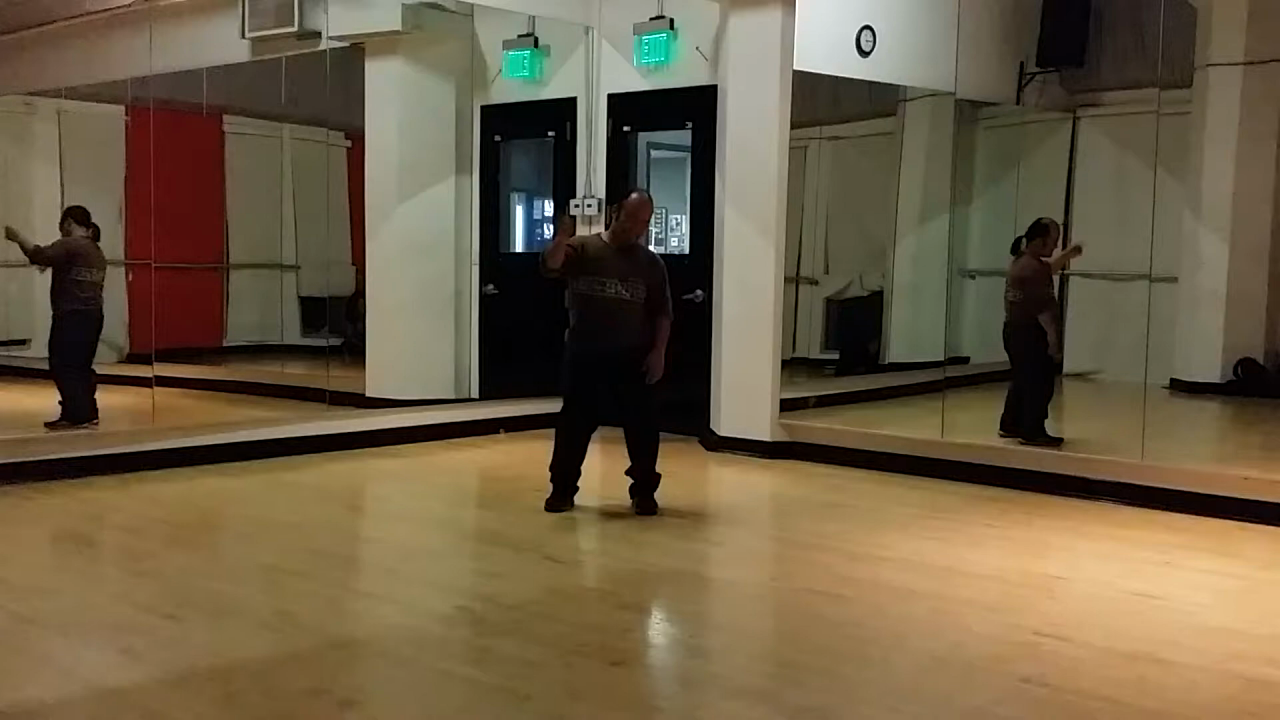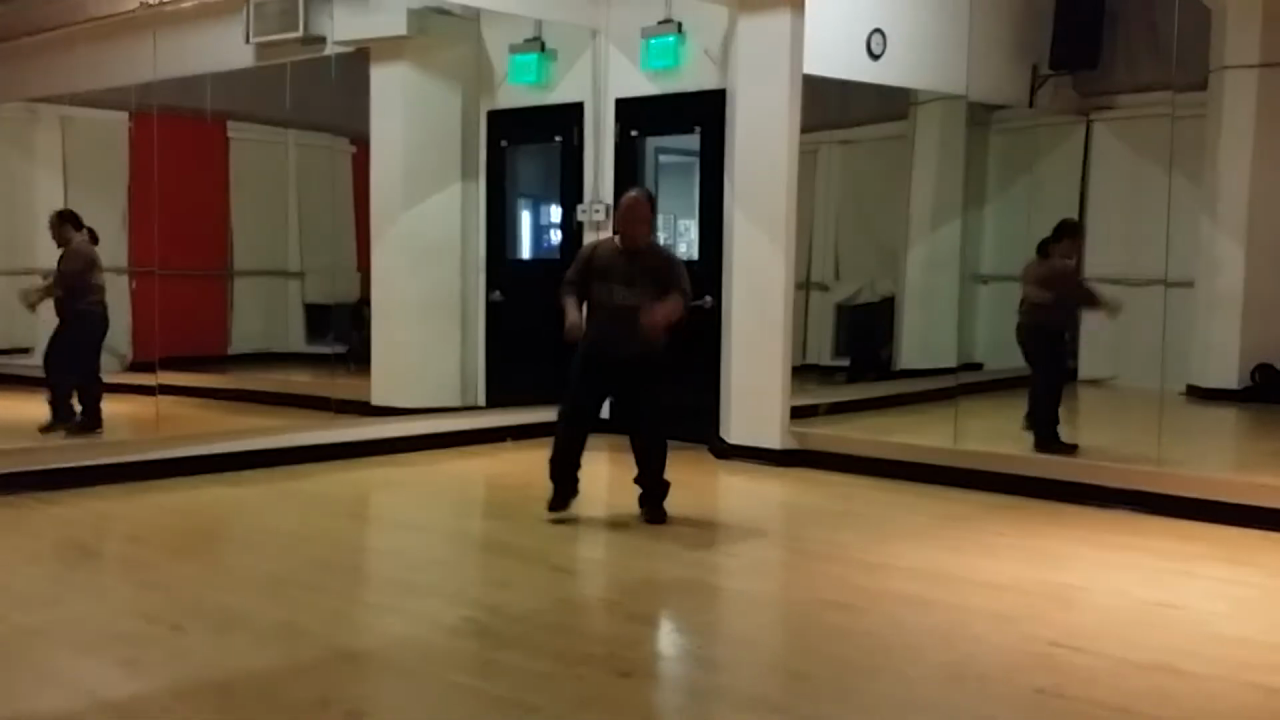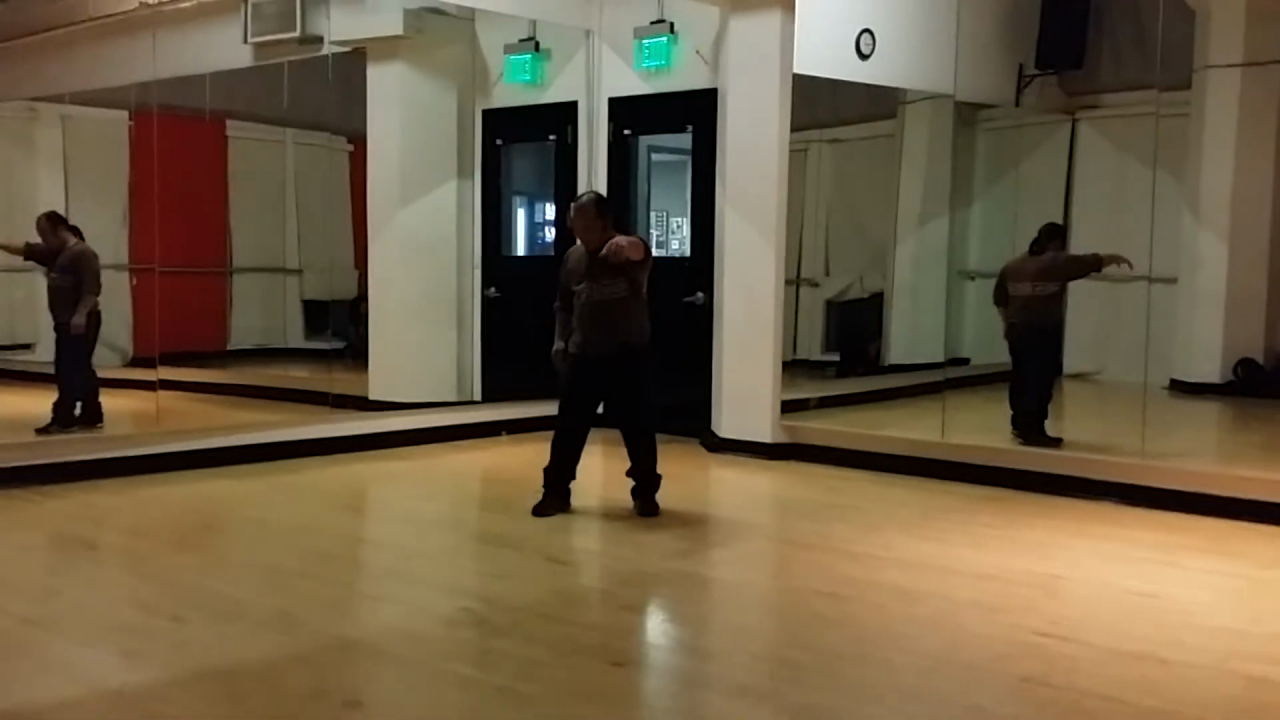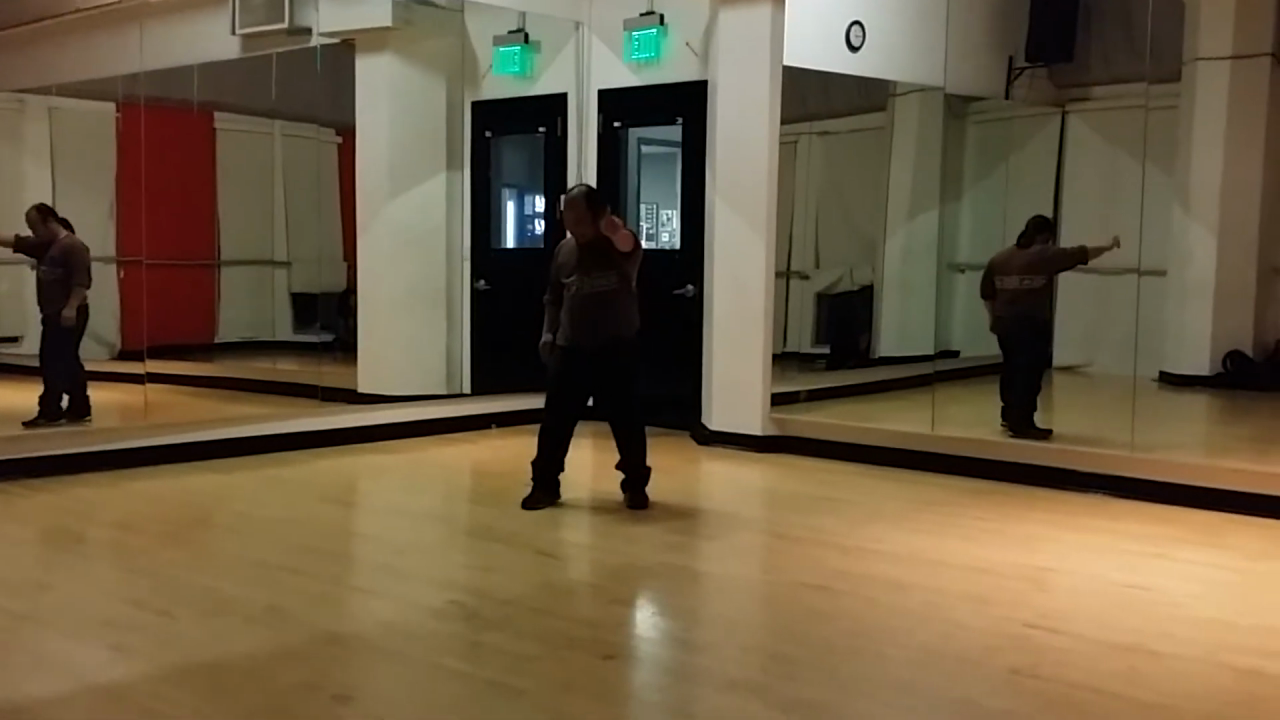
dt=0.7s
person 1, frame 1
left shoulder: (651, 263)
right shoulder: (582, 249)
left elbow: (662, 312)
right elbow: (549, 266)
left wrist: (659, 351)
right wrist: (562, 241)
left hip: (634, 358)
right hip: (585, 355)
left knee: (643, 425)
right knee: (574, 423)
left ankle: (644, 490)
right ankle: (562, 488)
person 1, frame 2
left shoulder: (664, 261)
right shoulder: (595, 253)
left elbow: (680, 297)
right elbow: (570, 288)
left wrist: (663, 311)
right wrist: (572, 314)
left hip: (642, 361)
right hip: (595, 355)
left knee: (648, 431)
right knee: (573, 418)
left ankle: (652, 499)
right ankle: (563, 486)
person 1, frame 3
left shoulder: (627, 256)
right shoulder: (572, 258)
left elbow: (639, 252)
right elbow: (564, 304)
left wrist: (623, 243)
right wrist: (560, 339)
left hip: (628, 356)
right hip: (583, 356)
left knee: (638, 427)
right knee: (569, 425)
left ankle: (645, 492)
right ankle: (556, 491)
person 1, frame 4
left shoulder: (618, 246)
right shoulder: (563, 250)
left elbow: (627, 243)
right elbow: (554, 297)
left wrist: (616, 231)
right wrist: (548, 333)
left hip: (616, 350)
right hip: (570, 349)
left knee: (626, 420)
right knee: (556, 418)
left ankle: (635, 485)
right ankle: (545, 485)
person 2, frame 1
left shoulder: (1023, 261)
right shoulder: (1032, 269)
left elbow: (1048, 269)
right elbow: (1041, 307)
left wrist: (1067, 255)
right wrist: (1052, 333)
left hip: (1015, 330)
right hip: (1030, 333)
left knee: (1022, 380)
right knee: (1038, 383)
left ankle: (1010, 425)
right ankle: (1033, 432)
person 2, frame 2
left shoulder: (1035, 265)
right shoulder: (1062, 269)
right elbow: (1084, 297)
right wrist: (1109, 305)
left hip: (1028, 330)
right hip: (1046, 335)
left knee: (1043, 381)
right knee: (1049, 384)
left ankle: (1035, 419)
right ankle: (1046, 439)
person 2, frame 3
left shoulder: (1012, 266)
right shoulder: (1059, 262)
left elbow: (1000, 299)
right elbow: (1094, 261)
left wrist: (1008, 324)
right wrist: (1118, 258)
left hip: (1017, 329)
right hip: (1044, 331)
left knee: (1021, 377)
right knee: (1040, 380)
left ankle: (1020, 424)
right ankle: (1032, 432)
person 2, frame 4
left shoulder: (999, 258)
right shoulder: (1046, 255)
left elbow: (987, 293)
right elbow: (1081, 254)
left wrist: (993, 318)
right wrist: (1107, 247)
left hip: (1005, 322)
right hip: (1032, 325)
left knee: (1012, 370)
right knee: (1029, 373)
left ankle: (1010, 416)
right ankle: (1021, 424)
person 3, frame 1
left shoulder: (69, 244)
right shoulder: (96, 252)
left elbow: (40, 256)
left wrist: (18, 237)
left hip: (72, 316)
right hip: (92, 314)
left knee: (64, 366)
right knee: (81, 366)
left ankle: (75, 416)
right ankle: (88, 413)
person 3, frame 2
left shoulder: (76, 251)
right shoulder: (87, 251)
left elbow: (64, 283)
right elbow: (60, 279)
left wrist: (39, 296)
right wrist: (39, 291)
left hip: (81, 318)
right hip: (95, 318)
left knee: (58, 365)
right knee: (87, 371)
left ankle: (63, 415)
right ankle: (91, 420)
person 3, frame 3
left shoulder: (83, 253)
right shoulder: (54, 253)
left elbow: (92, 288)
right elbow: (26, 250)
left wrist: (81, 314)
left hip: (80, 322)
right hip: (65, 322)
left knee: (69, 369)
right knee: (79, 369)
left ankle: (64, 419)
right ankle: (91, 416)
person 3, frame 4
left shoulder: (73, 246)
right shoulder: (44, 245)
left elbow: (81, 281)
left wrist: (71, 307)
left hip: (67, 315)
right hip: (54, 314)
left knee: (52, 361)
right knee: (67, 361)
left ankle: (50, 412)
right ankle: (79, 409)
